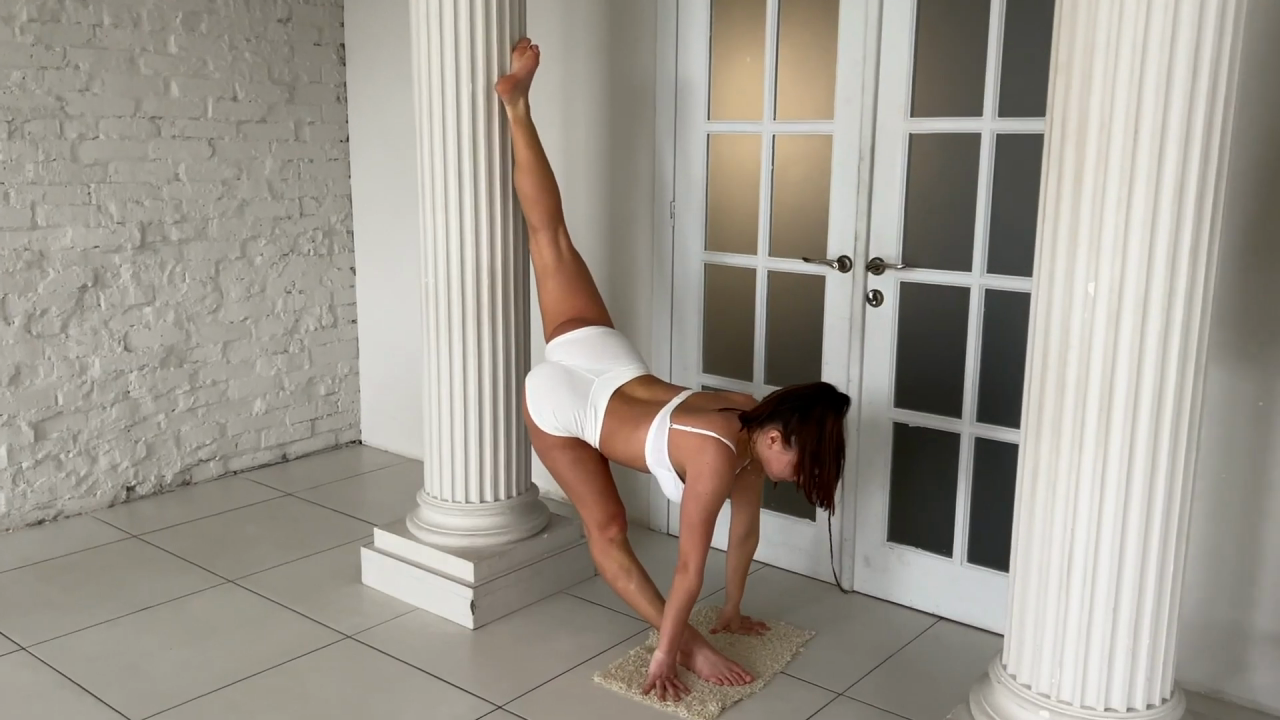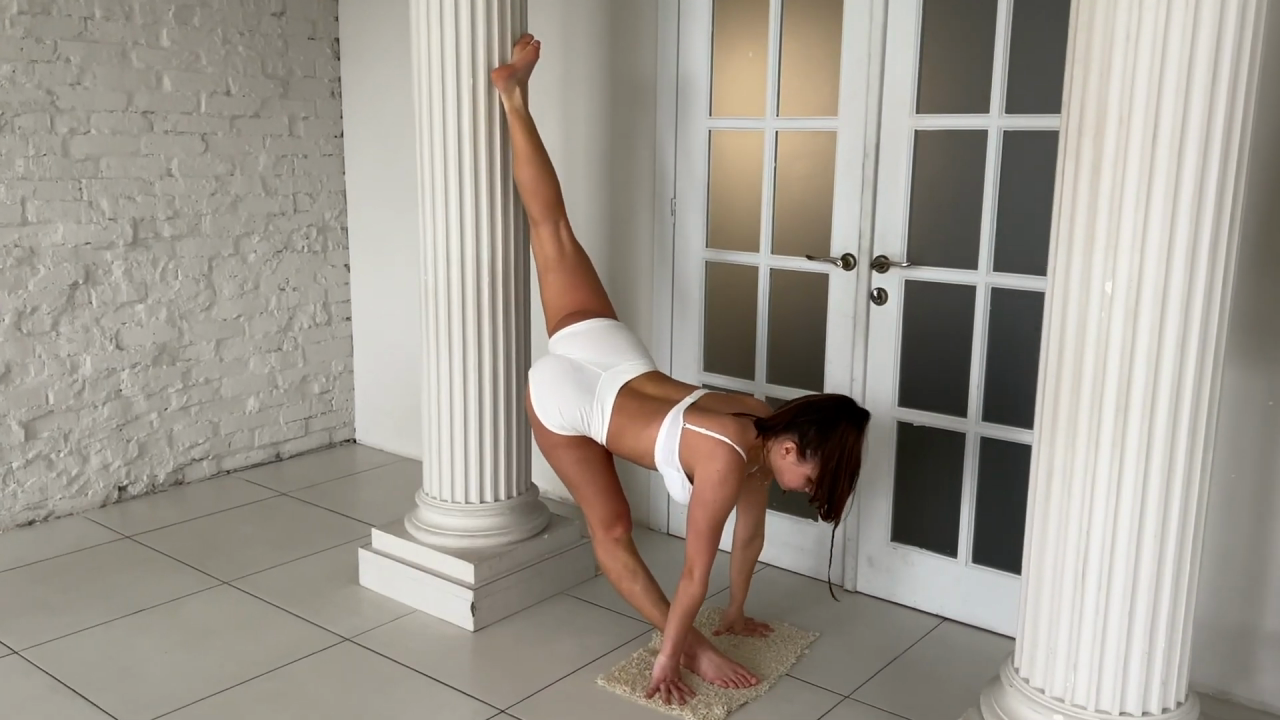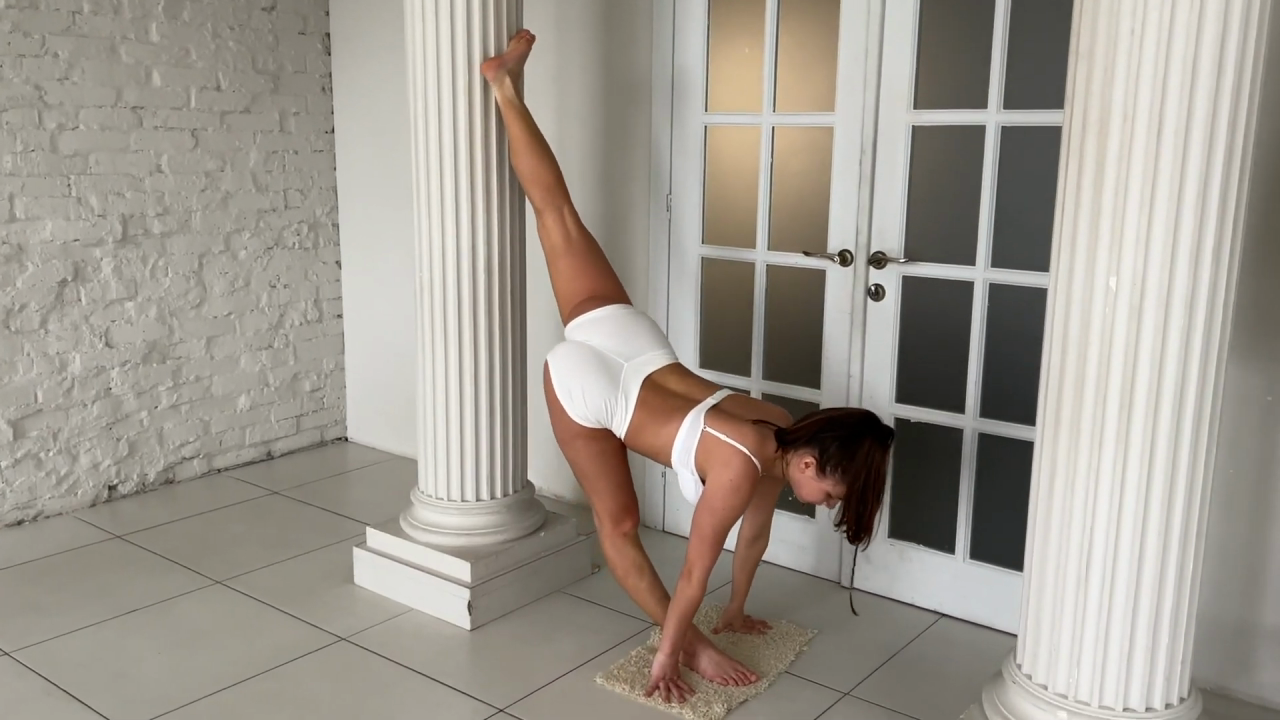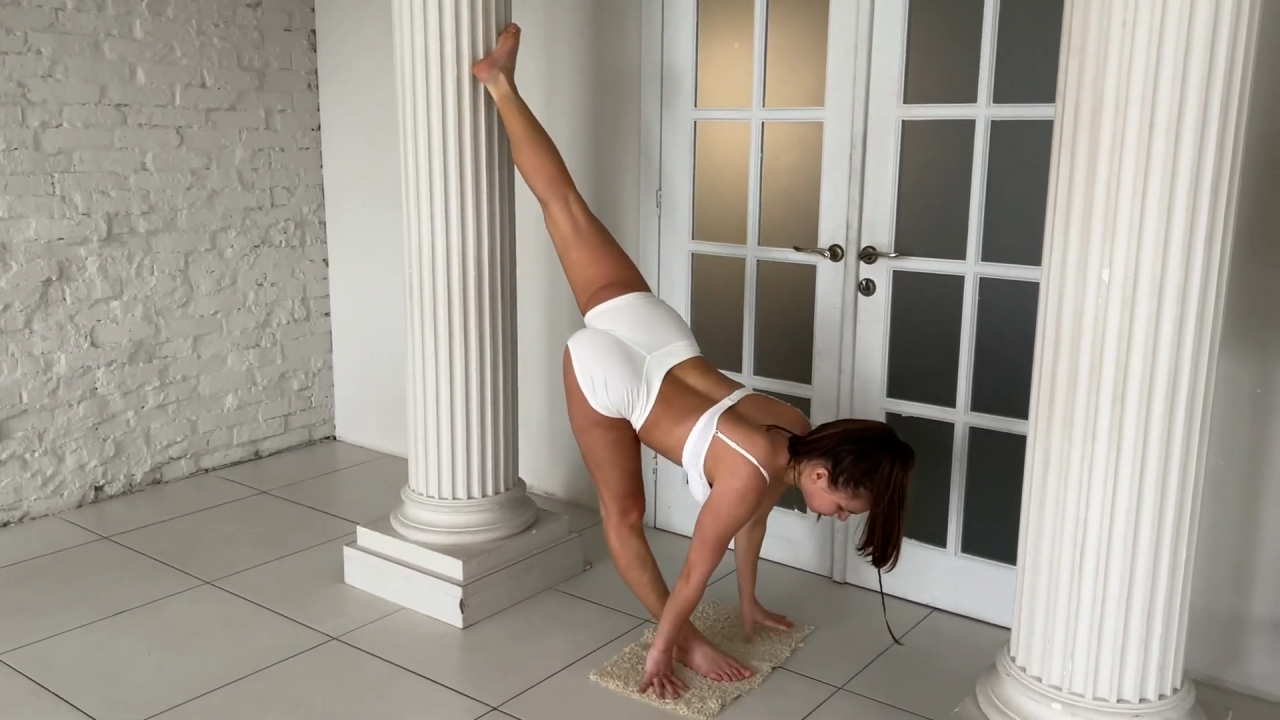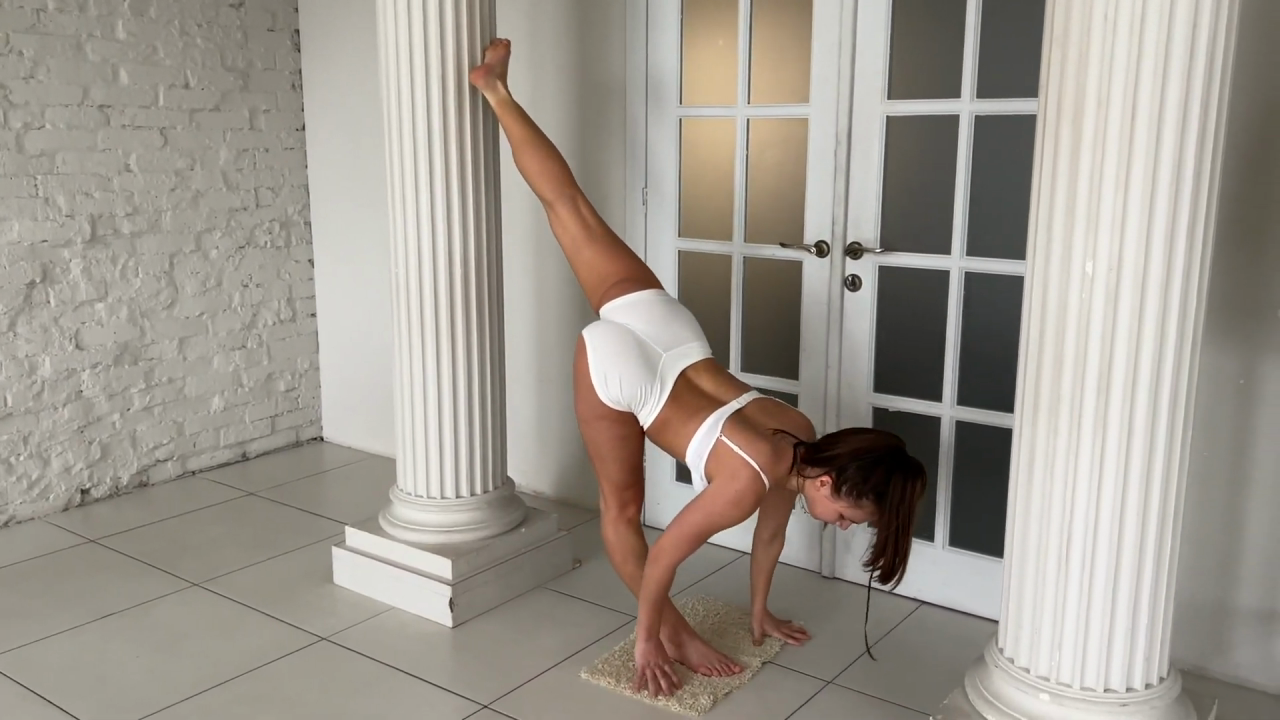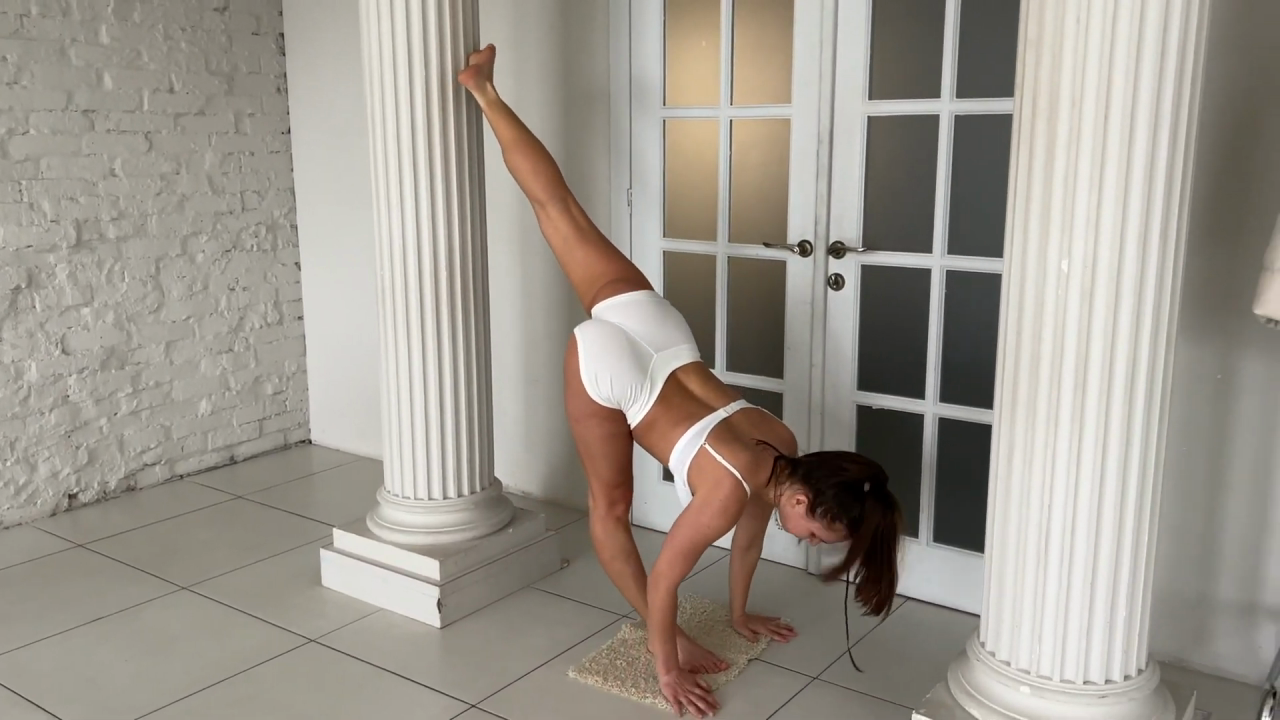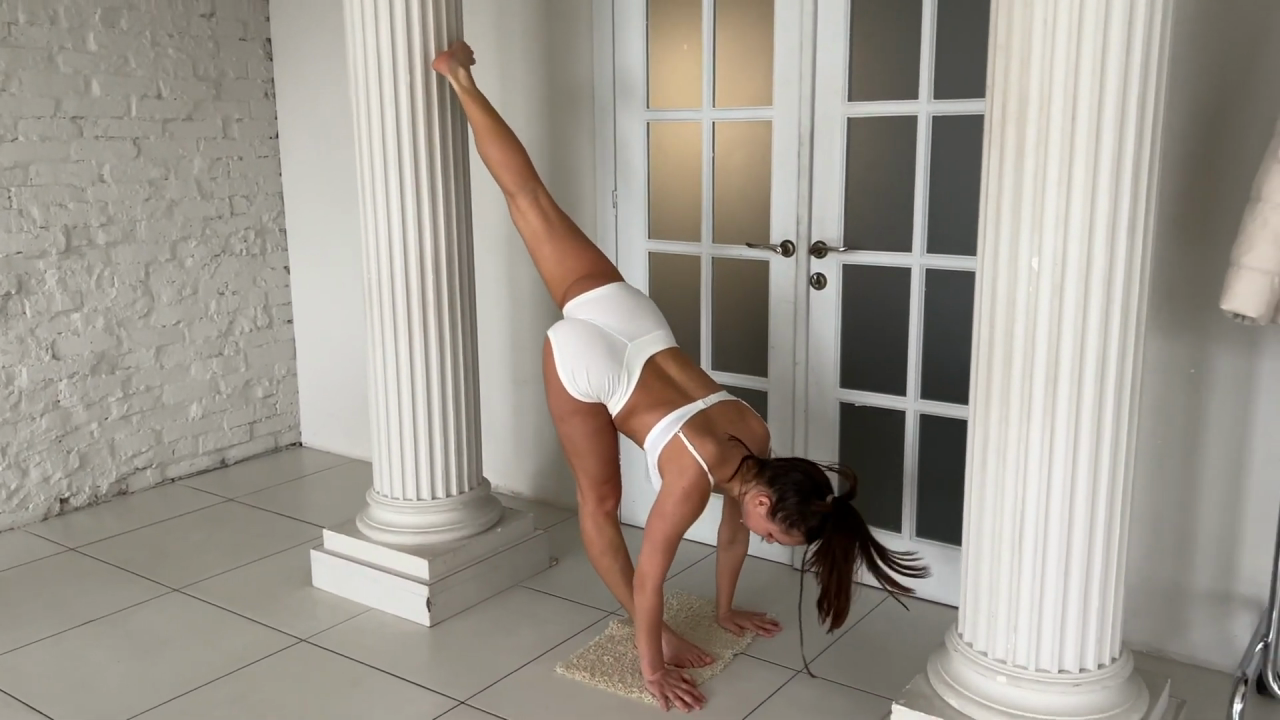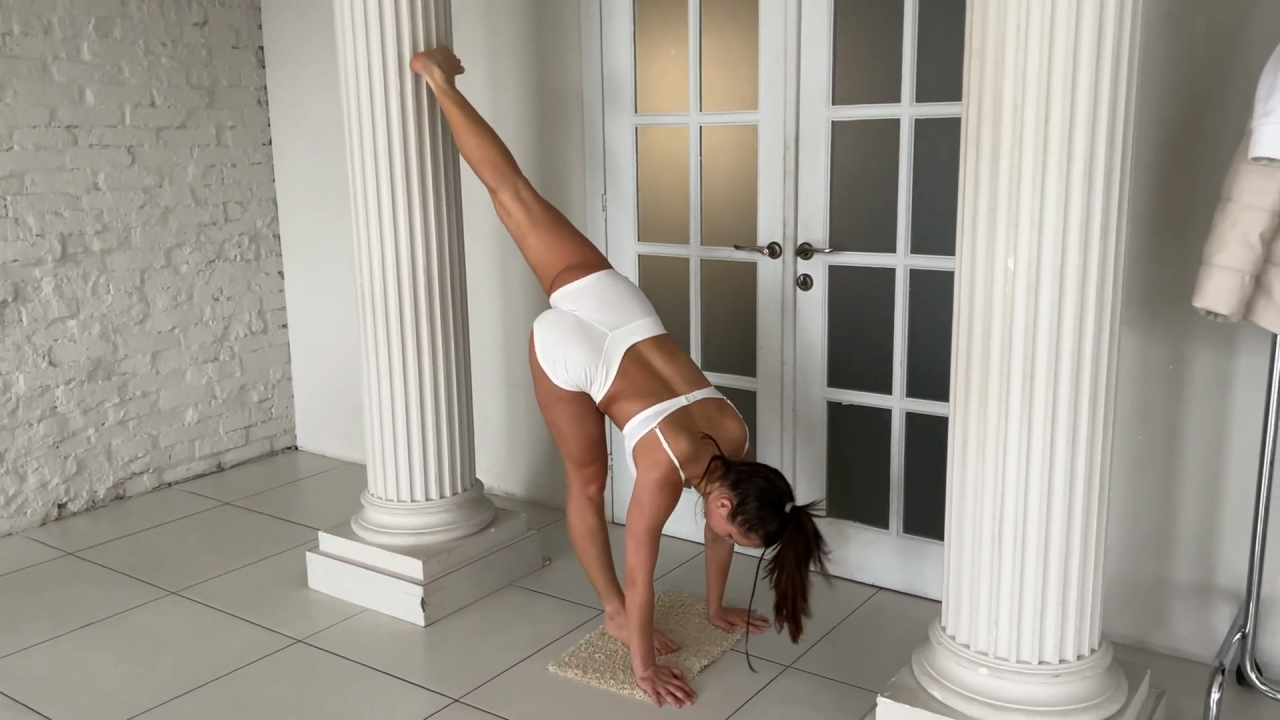
dt=0.3s
person 1, frame 1
left shoulder: (752, 426)
right shoulder: (717, 456)
left elbow: (746, 528)
right elbow: (689, 567)
left wrist: (732, 612)
right wrist: (672, 648)
left hip: (601, 360)
right hip: (557, 398)
right knee: (607, 530)
left ankle: (518, 104)
person 1, frame 2
left shoulder: (765, 430)
right shoulder: (728, 461)
left elbow: (751, 531)
right elbow: (695, 572)
left wrist: (737, 615)
right wrist: (673, 655)
left hip: (605, 354)
right hip: (564, 392)
left knee: (555, 231)
right knee: (611, 529)
left ankle: (516, 96)
person 1, frame 3
left shoulder: (782, 437)
right shoulder: (741, 468)
left elbow: (755, 531)
right elbow: (695, 573)
left wrist: (736, 611)
right wrist: (674, 652)
left hip: (623, 338)
right hip: (586, 380)
left knee: (560, 215)
right knee: (618, 523)
left ankle: (509, 87)
person 1, frame 4
left shoulder: (796, 436)
right shoulder: (750, 476)
left elbow: (754, 523)
right elbow: (694, 575)
left wrist: (749, 602)
right wrist: (664, 650)
left hip: (642, 324)
right hip: (607, 369)
left knee: (567, 204)
right knee: (624, 515)
left ankle: (502, 83)
person 1, frame 5
left shoulder: (801, 442)
right shoulder: (748, 481)
left elbow: (771, 531)
right elbow: (659, 560)
left wrist: (760, 613)
right wrist: (650, 643)
left hip: (656, 320)
right hip: (620, 363)
left knee: (571, 207)
right knee: (621, 509)
left ankle: (497, 89)
person 1, frame 6
left shoulder: (782, 452)
right shoulder: (730, 490)
left elbow: (750, 537)
right elbow: (662, 581)
left wrist: (741, 615)
left hip: (645, 319)
right hip: (609, 361)
left knee: (560, 208)
left ankle: (485, 91)
person 1, frame 7
left shoulder: (756, 447)
right shoulder: (694, 479)
left elbow: (732, 529)
right elbow: (652, 580)
left wrist: (727, 609)
right wrist: (653, 671)
left hip: (620, 313)
right hip: (586, 354)
left knee: (531, 198)
person 1, frame 8
left shoulder: (734, 442)
right shoulder: (664, 473)
left elbow: (716, 533)
right elbow: (641, 578)
left wrist: (718, 606)
right wrist: (645, 668)
left hip: (611, 302)
right hip: (572, 345)
left knee: (517, 192)
right knee: (586, 484)
left ankle: (444, 80)
